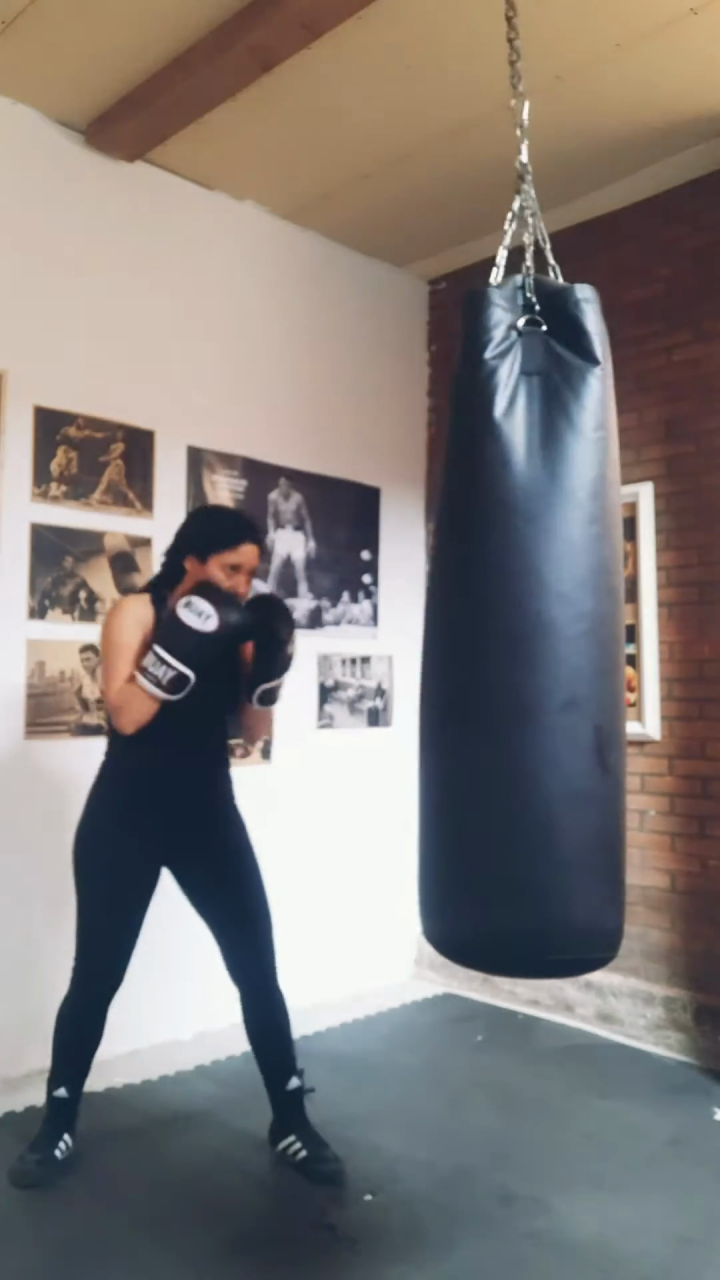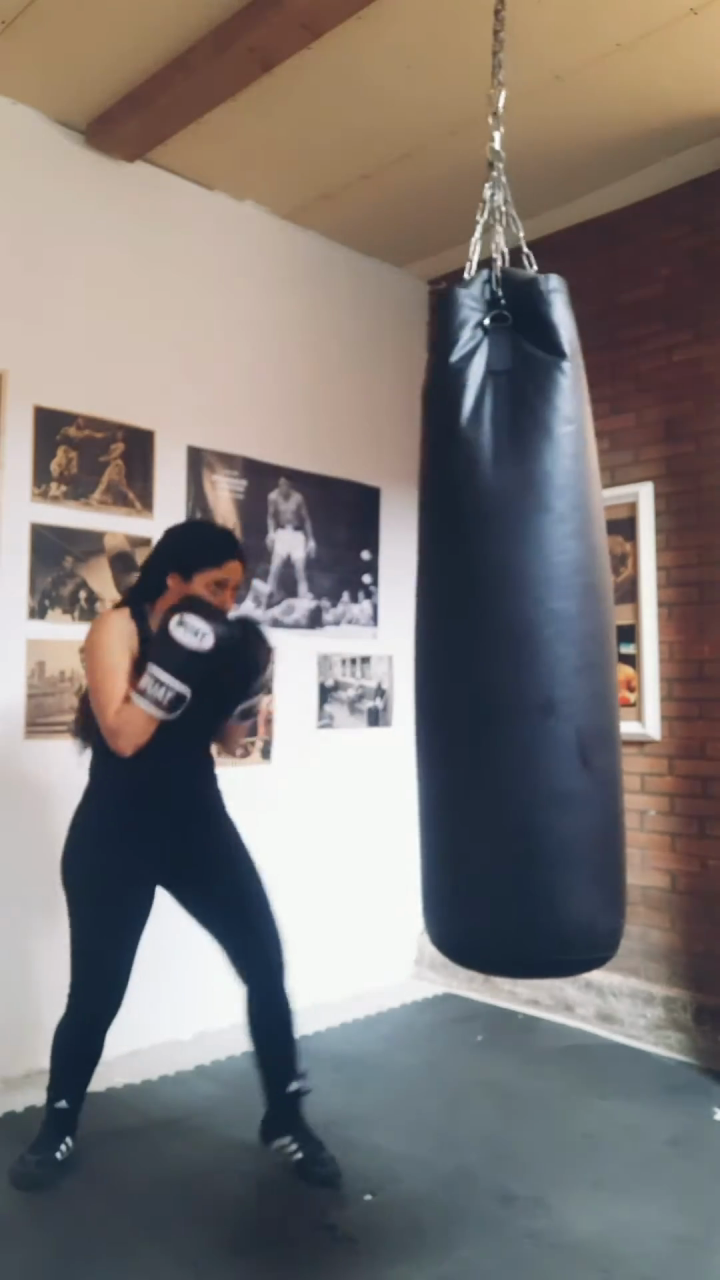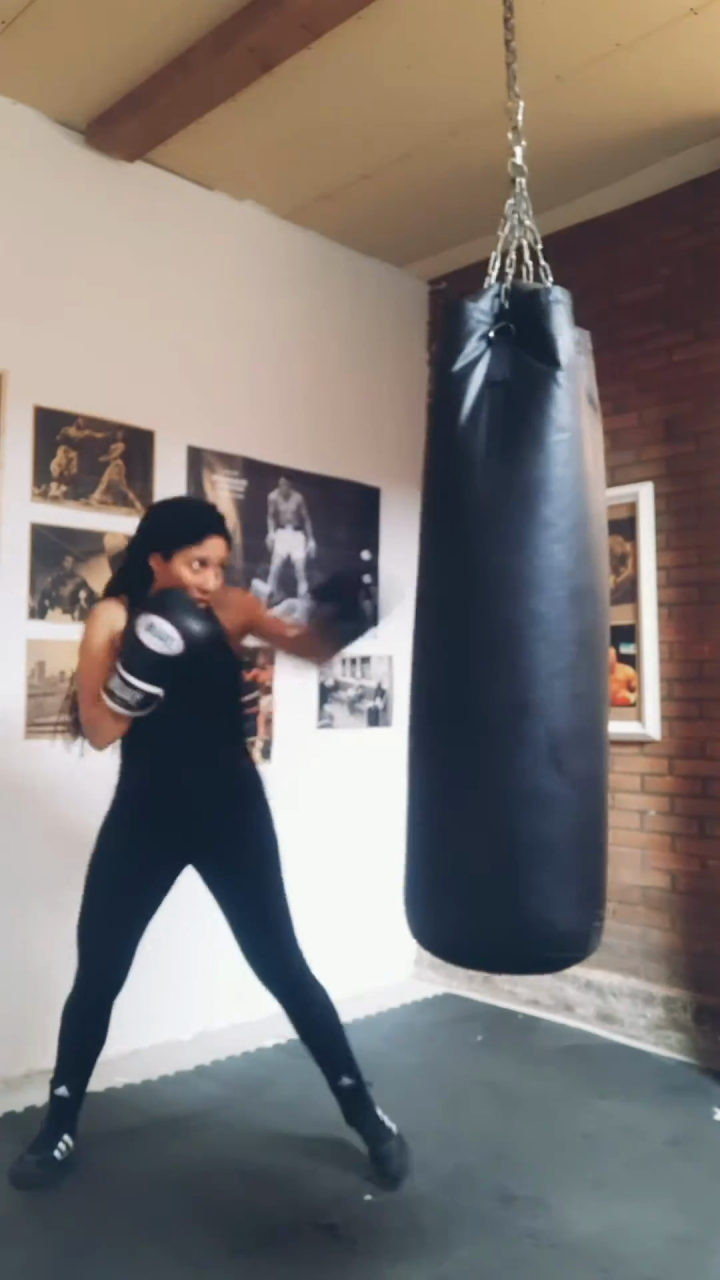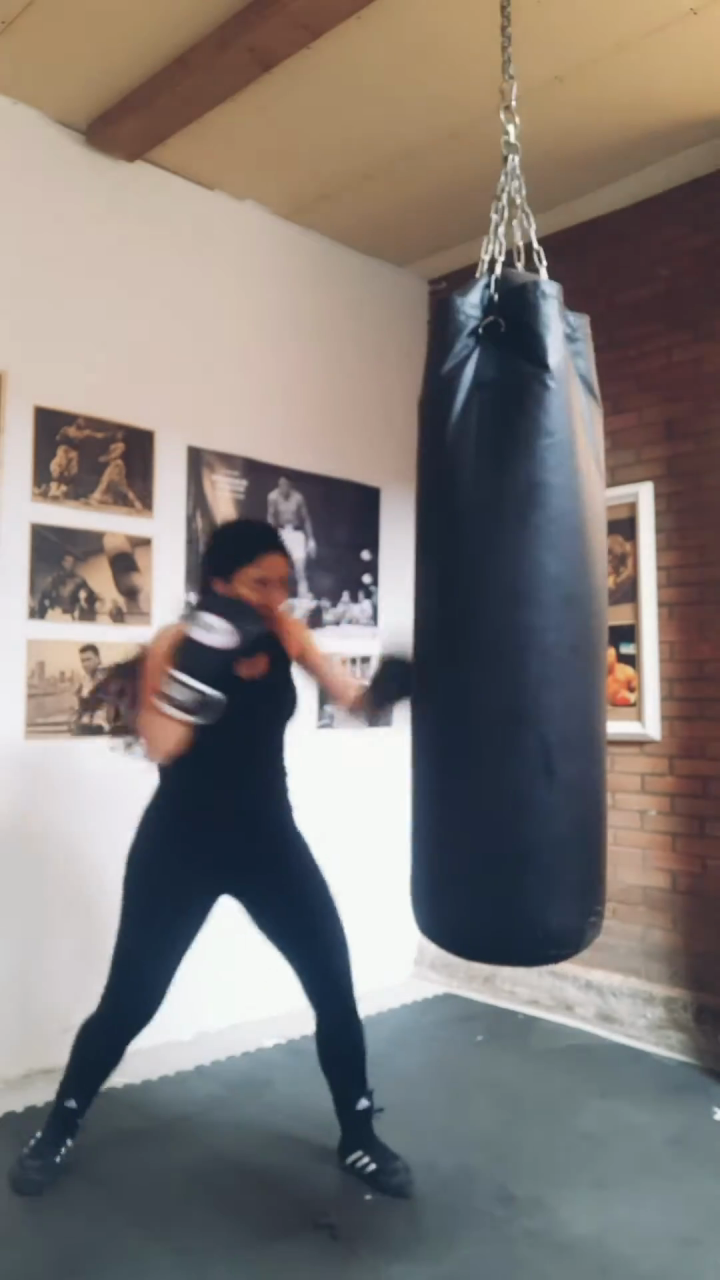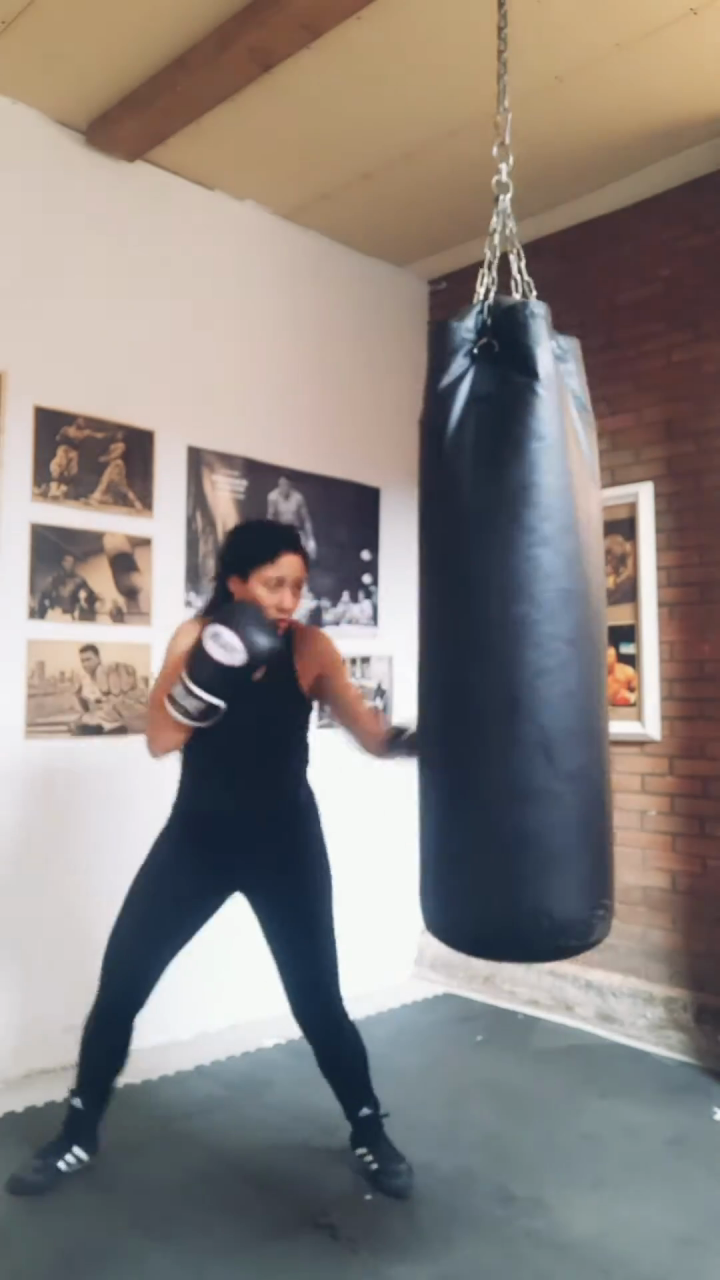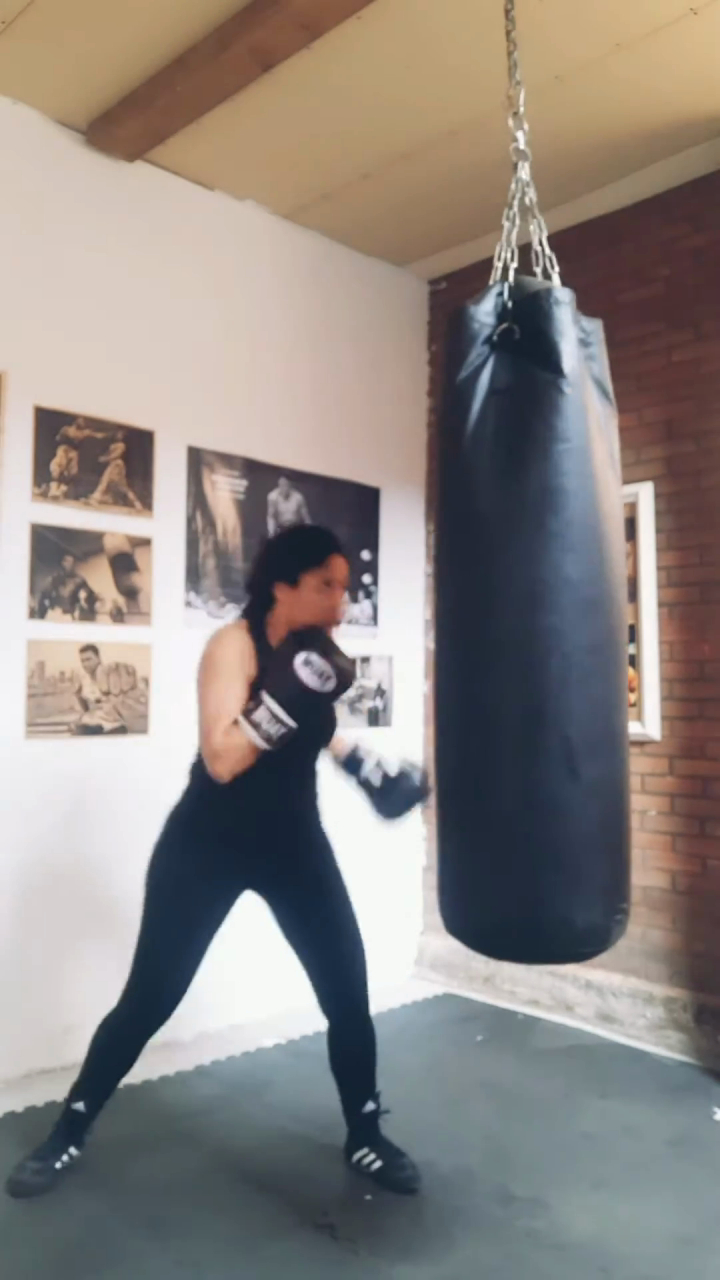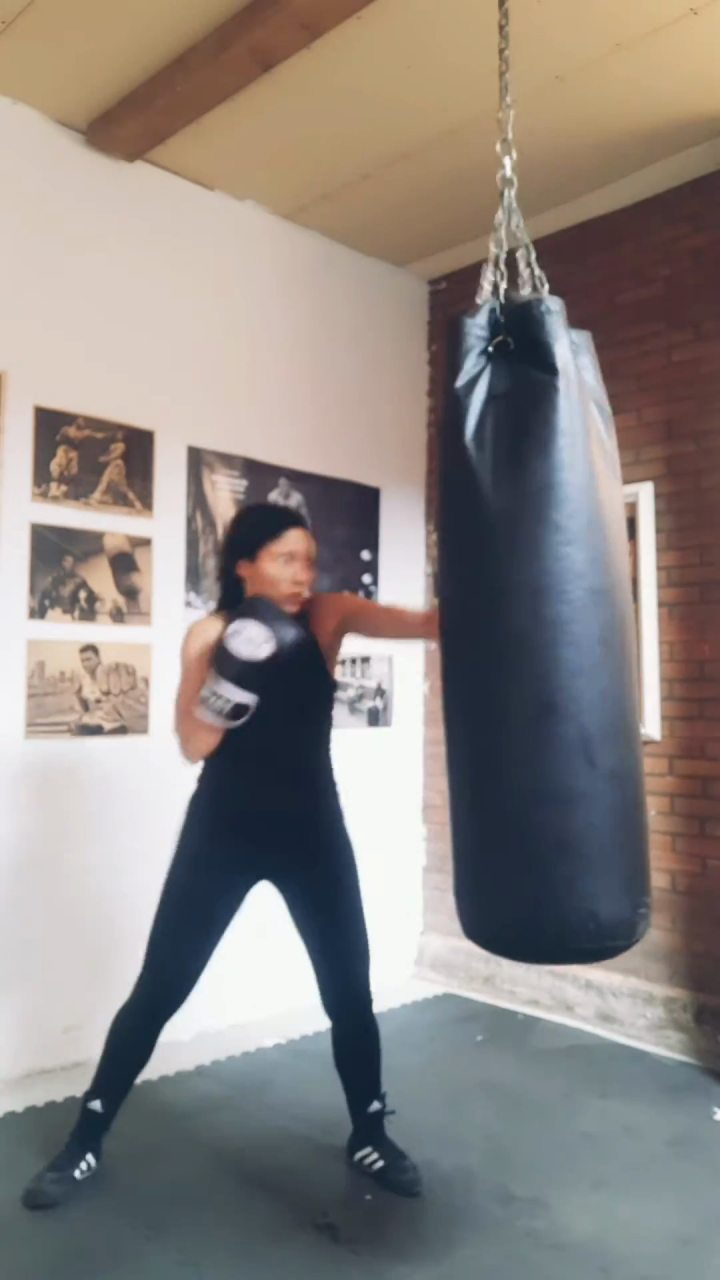
dt=0.2s
person 1, frame 1
left shoulder: (229, 626)
right shoulder: (136, 613)
left elbow: (257, 730)
right elbow: (126, 715)
left wrist: (270, 658)
right wrist: (184, 640)
left hip: (208, 813)
right hip: (126, 816)
left knee: (258, 967)
right knee: (96, 976)
left ankle: (290, 1122)
right ankle: (57, 1127)
person 1, frame 2
left shoulder: (211, 634)
right shoulder: (117, 631)
left elbow: (226, 733)
right elbow: (122, 737)
left wrist: (245, 682)
right wrist: (179, 658)
left hip: (196, 823)
right hip: (112, 832)
left knee: (264, 965)
right knee: (97, 993)
left ankle: (286, 1119)
right ankle: (57, 1130)
person 1, frame 3
left shoulder: (228, 609)
right shoulder: (114, 617)
left elbow: (309, 646)
right elbow: (98, 731)
left wrist: (331, 630)
right wrist: (145, 656)
left hip: (231, 811)
right hip: (144, 815)
left knee: (280, 966)
right knee: (97, 974)
left ankle: (361, 1110)
right ankle: (59, 1127)
person 1, frame 4
left shoulder: (283, 630)
right shoulder: (181, 640)
left elbow: (346, 694)
right elbow: (161, 746)
left wrist: (386, 688)
right wrist: (200, 659)
left hip: (267, 837)
right hip: (179, 842)
left knee: (335, 988)
right knee: (129, 999)
left ankle: (358, 1134)
right ankle: (59, 1130)
person 1, frame 5
left shoulder: (312, 647)
right shoulder: (195, 636)
left elbow: (370, 735)
right elbow: (161, 741)
left wrist: (422, 740)
right wrist: (213, 664)
left hip: (287, 843)
right hip: (199, 839)
left knee: (318, 1006)
right knee: (120, 985)
left ankle: (369, 1134)
right ankle: (78, 1134)
person 1, frame 6
left shoulder: (317, 645)
right shoulder: (231, 646)
right elbow: (222, 763)
left wrist: (366, 769)
right wrist: (290, 695)
left hip: (293, 839)
right hip: (204, 839)
left knee: (348, 996)
right knee: (149, 998)
left ankle: (366, 1133)
right ankle: (68, 1136)
person 1, frame 7
left shoulder: (323, 615)
right shoulder: (210, 635)
left elbow: (415, 624)
right elbow: (193, 744)
left hip: (312, 829)
right hip: (225, 832)
left knee: (350, 991)
right knee: (160, 990)
left ankle: (369, 1137)
right ankle: (85, 1141)
